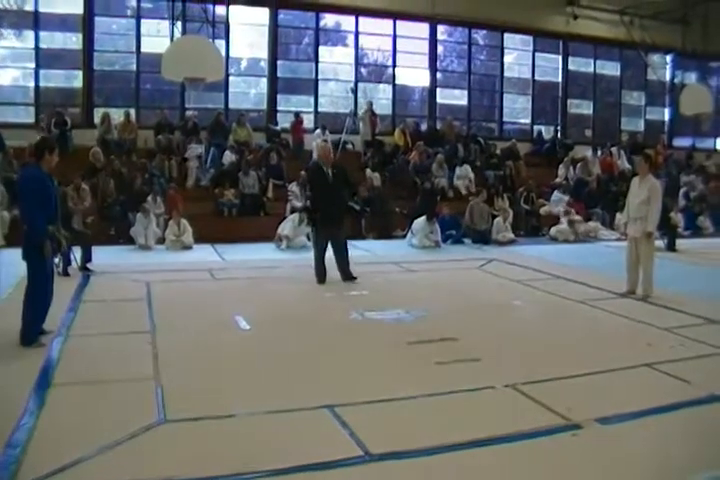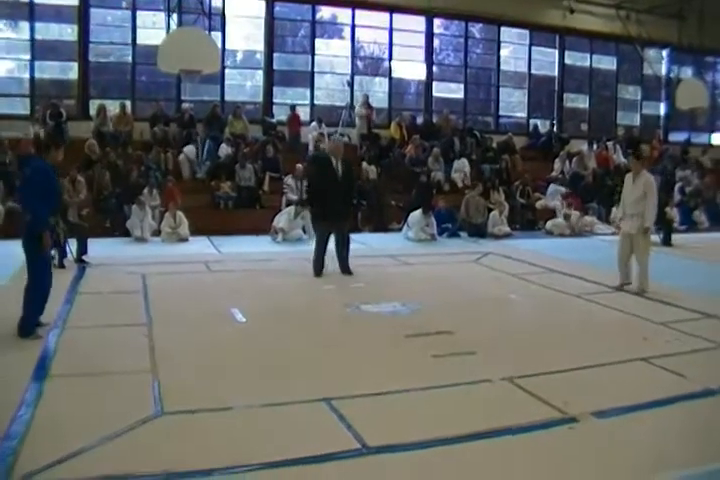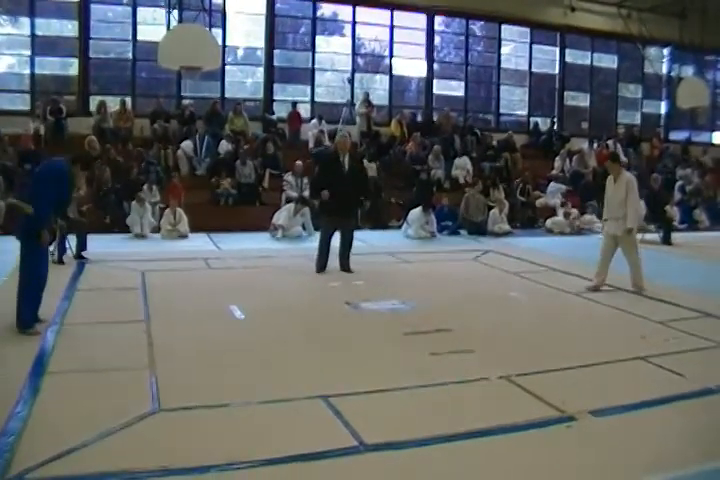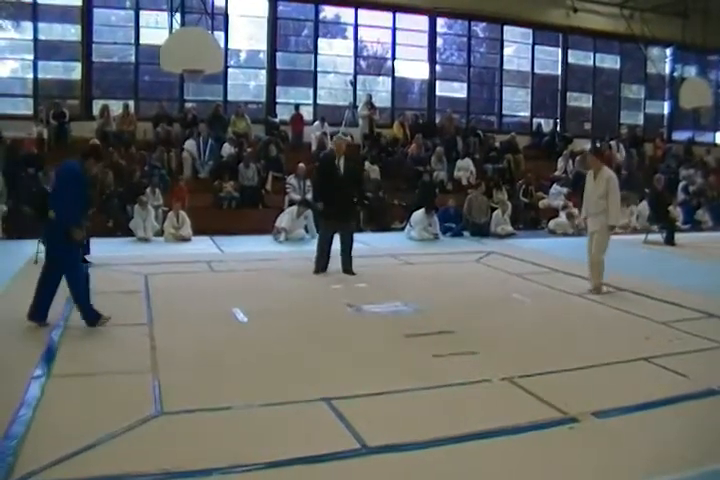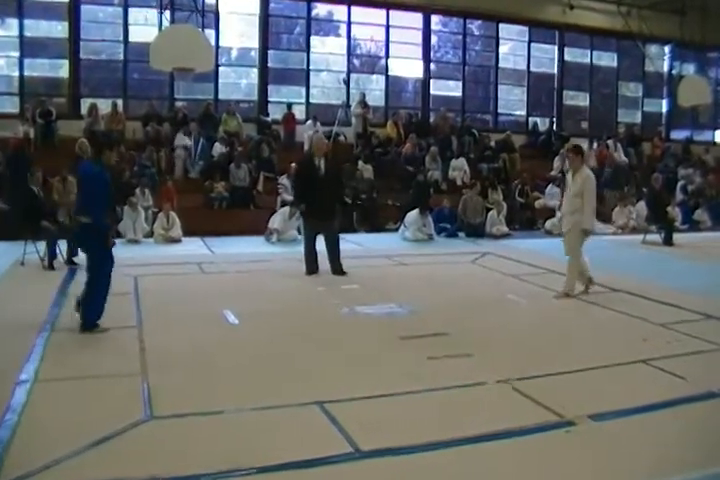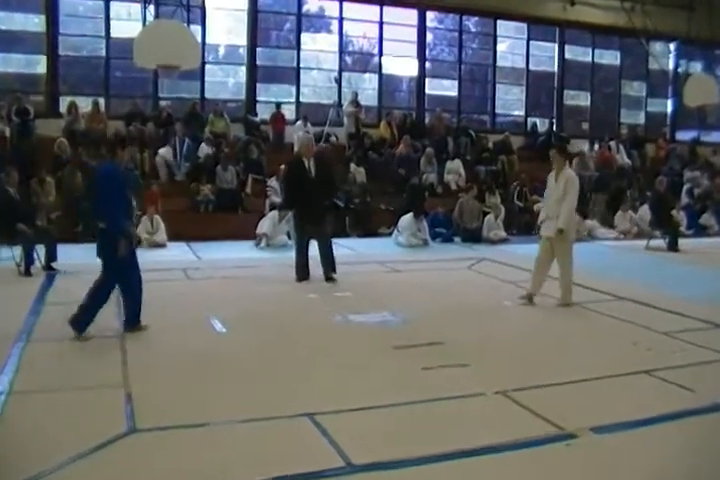
dt=0.4s
person 1, frame 1
left shoulder: (41, 176)
right shoulder: (33, 177)
right elbow: (33, 213)
left wrist: (53, 232)
right wrist: (44, 240)
left hip: (43, 236)
right hip: (38, 240)
left knee: (43, 286)
right knee: (38, 287)
left ankle: (34, 327)
right ankle: (29, 335)
person 1, frame 2
left shoulder: (37, 167)
right shoulder: (41, 169)
right elbow: (36, 203)
right wrist: (44, 231)
left hip: (39, 228)
right hip: (38, 231)
left knee: (41, 278)
right knee: (39, 279)
left ankle: (31, 319)
right ankle: (26, 327)
person 1, frame 3
left shoulder: (54, 168)
right shoulder: (60, 172)
right elbow: (43, 200)
left wrist: (46, 225)
right wrist: (44, 228)
left hip: (32, 223)
right hip: (35, 226)
left knee: (34, 272)
right knee: (34, 273)
left ankle: (29, 316)
right ankle: (25, 321)
person 1, frame 4
left shoulder: (70, 169)
right shoulder: (74, 172)
right elbow: (64, 202)
left wrist: (76, 226)
right wrist: (74, 228)
left hip: (57, 226)
right hip: (64, 229)
left knee: (52, 272)
right knee: (78, 273)
left ankle: (37, 313)
right ankle: (91, 317)
person 1, frame 5
left shoulder: (85, 167)
right shoulder: (96, 172)
right elbow: (99, 206)
right wrist: (107, 232)
left hip: (87, 225)
right hip: (95, 229)
left knee: (99, 269)
right knee: (99, 274)
left ankle: (84, 303)
right ankle: (89, 322)
person 1, frame 6
left shoulder: (108, 170)
right shoulder: (112, 173)
right elbow: (112, 208)
left wrist: (128, 231)
right wrist: (120, 237)
left hip: (116, 232)
right hip: (114, 234)
left knee: (131, 277)
right knee: (109, 281)
left ankle: (132, 321)
right ankle: (79, 322)
person 2, frame 1
left shoulder: (653, 184)
right shoulder: (634, 181)
left elbow: (655, 208)
left wrist: (650, 229)
right wrist: (625, 222)
left hip: (644, 226)
right hip: (633, 224)
left knee: (646, 261)
right knee: (631, 260)
left ankle: (646, 291)
right ankle: (631, 287)
person 2, frame 2
left shoulder: (648, 179)
right shoulder: (628, 177)
left elbow: (652, 203)
left wrist: (648, 224)
right wrist: (621, 217)
left hip: (640, 222)
right hip: (627, 220)
left knee: (641, 256)
right knee: (622, 254)
left ankle: (642, 285)
right ankle: (624, 279)
person 2, frame 3
left shoulder: (629, 179)
right shoulder: (609, 179)
left elbow: (633, 203)
left wrist: (630, 225)
right wrist: (605, 219)
left hip: (625, 224)
right hip: (611, 223)
left knee: (632, 256)
right knee: (604, 254)
left ankle: (638, 284)
right ankle: (598, 282)
person 2, frame 4
left shoulder: (609, 176)
right shoulder: (589, 174)
left elbow: (614, 200)
left wrist: (613, 222)
right wrist: (584, 215)
left hip: (604, 220)
right hip: (592, 219)
left knee: (597, 253)
right knee: (591, 254)
left ankle: (597, 283)
right ankle: (596, 284)
person 2, frame 5
left shoulder: (587, 176)
right shoulder: (570, 173)
left elbow: (589, 202)
left wrist: (587, 225)
right wrist: (562, 216)
left hip: (579, 221)
right hip: (568, 219)
left knee: (573, 255)
right knee: (573, 253)
left ankle: (568, 289)
right ankle: (587, 279)
person 2, frame 6
left shoulder: (571, 178)
right shoulder: (552, 176)
left elbow: (569, 204)
left wrist: (561, 226)
right wrist: (542, 220)
left hip: (562, 227)
right hip: (549, 224)
left knee: (565, 264)
right knee: (541, 260)
left ankle: (566, 298)
right ankle: (531, 293)
person 3, frame 1
left shoulder: (339, 170)
right shoulder: (312, 170)
left elbow: (348, 186)
right elbow: (308, 188)
right wrist: (308, 192)
left hip: (336, 214)
right hip: (319, 215)
left knee: (340, 245)
right knee: (319, 248)
left ankle: (346, 273)
right ankle: (320, 275)
person 3, frame 2
left shoulder: (347, 165)
right shoulder: (320, 163)
left elbow: (351, 186)
right elbow: (312, 184)
left wrist: (349, 204)
right wrist: (312, 204)
left hip: (342, 209)
right hip: (324, 208)
left knee: (343, 240)
right knee: (321, 241)
left ankle: (345, 266)
right ankle: (318, 268)
person 3, frame 3
left shoulder: (356, 161)
right shoulder: (328, 159)
left elbow: (363, 180)
right elbow: (319, 177)
left wrist: (363, 196)
right wrist: (321, 191)
left hip: (349, 204)
right hip: (331, 202)
left knee: (347, 237)
right knee: (325, 236)
left ankle: (345, 264)
right ankle: (321, 264)
person 3, frame 4
left shoulder: (352, 163)
right shoulder: (325, 162)
left elbow: (358, 183)
right elbow: (318, 182)
left wrist: (356, 197)
right wrist: (319, 200)
left hip: (347, 206)
right hip: (328, 205)
left knee: (347, 239)
right knee: (324, 238)
left ankle: (347, 266)
right ankle: (320, 265)
person 3, frame 5
left shoulder: (332, 163)
right shoulder: (304, 163)
left elbow: (339, 184)
right elbow: (298, 184)
left wrist: (338, 201)
right wrist: (300, 202)
left hip: (329, 207)
right hip: (310, 207)
left knee: (332, 238)
right knee: (309, 240)
left ankle: (336, 267)
right ankle: (311, 267)
person 3, frame 6
left shoulder: (322, 162)
right shoulder: (293, 165)
left elbow: (331, 183)
right elbow: (287, 187)
left wrist: (328, 199)
right wrist: (291, 206)
left hip: (320, 209)
right hip: (301, 210)
left knee: (325, 242)
right knee: (301, 244)
left ankle: (329, 272)
right ankle: (302, 273)
